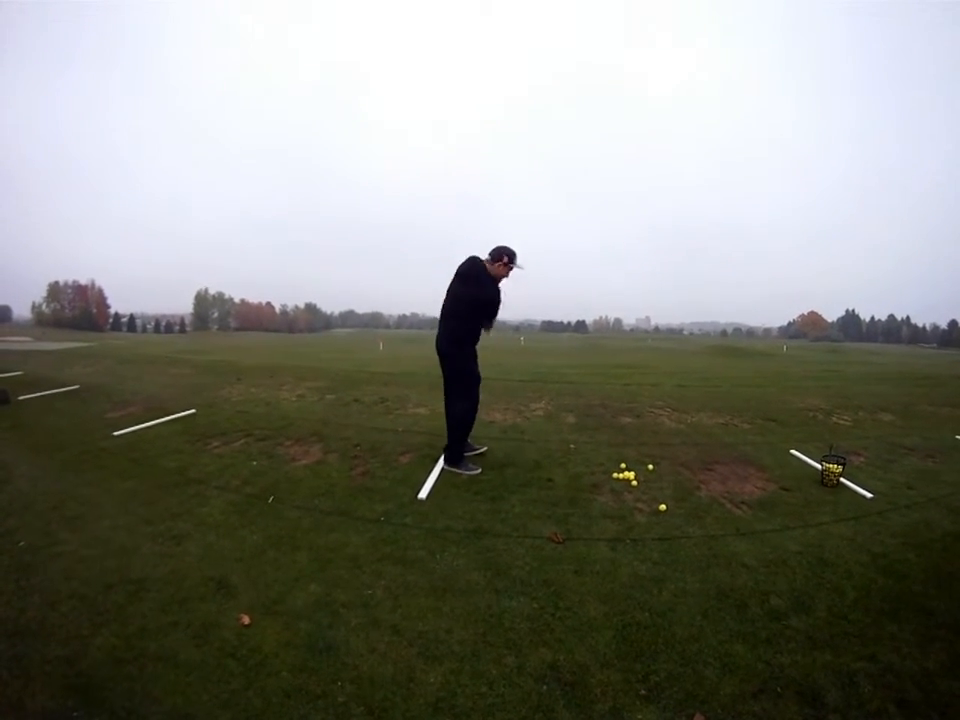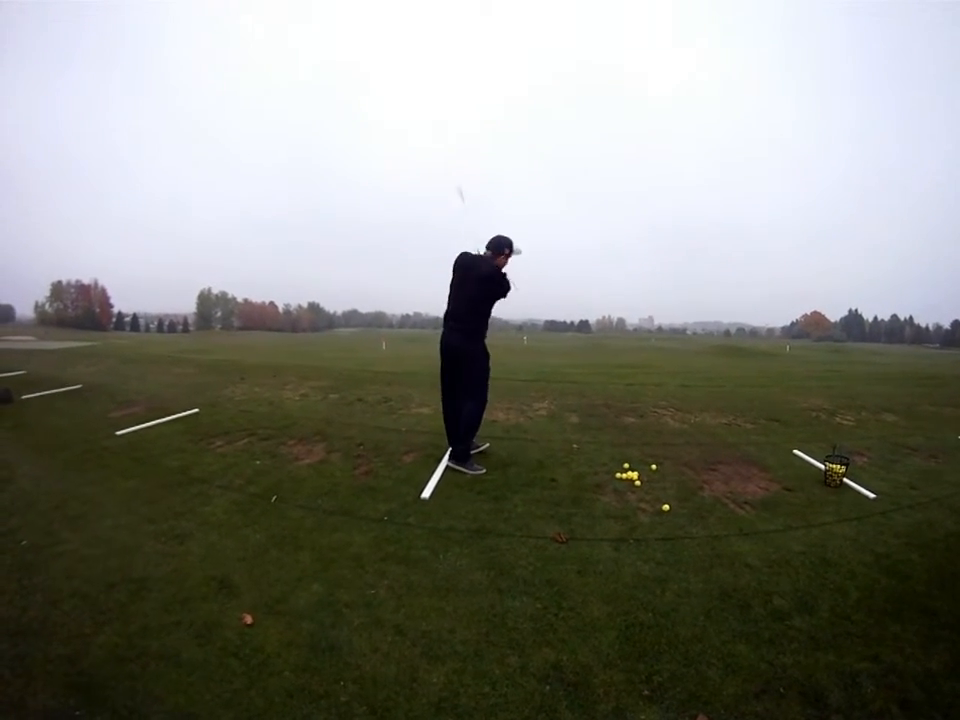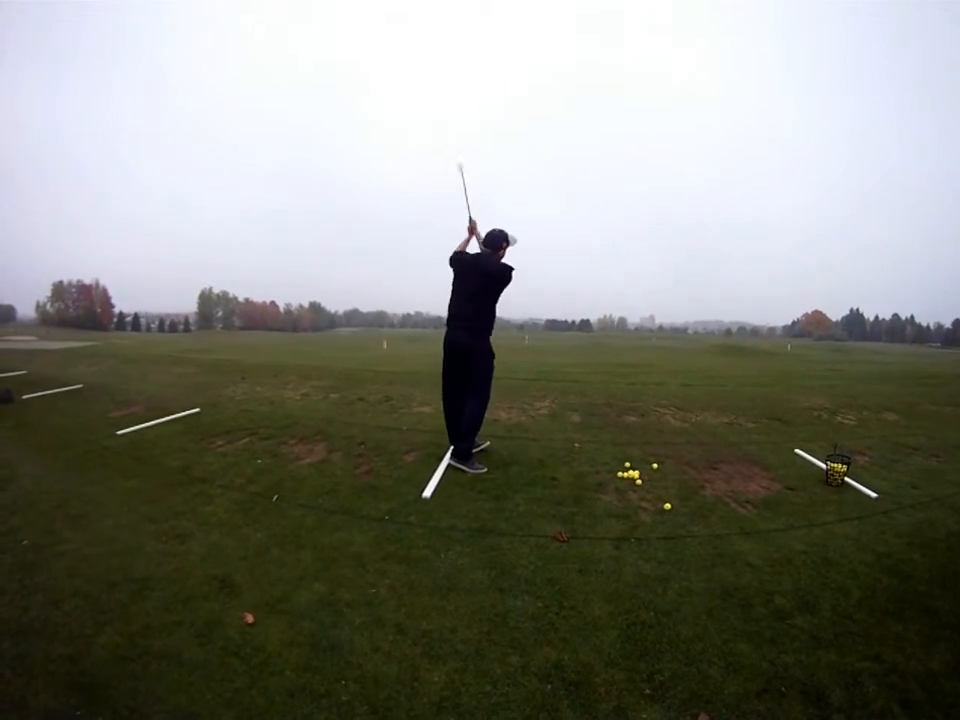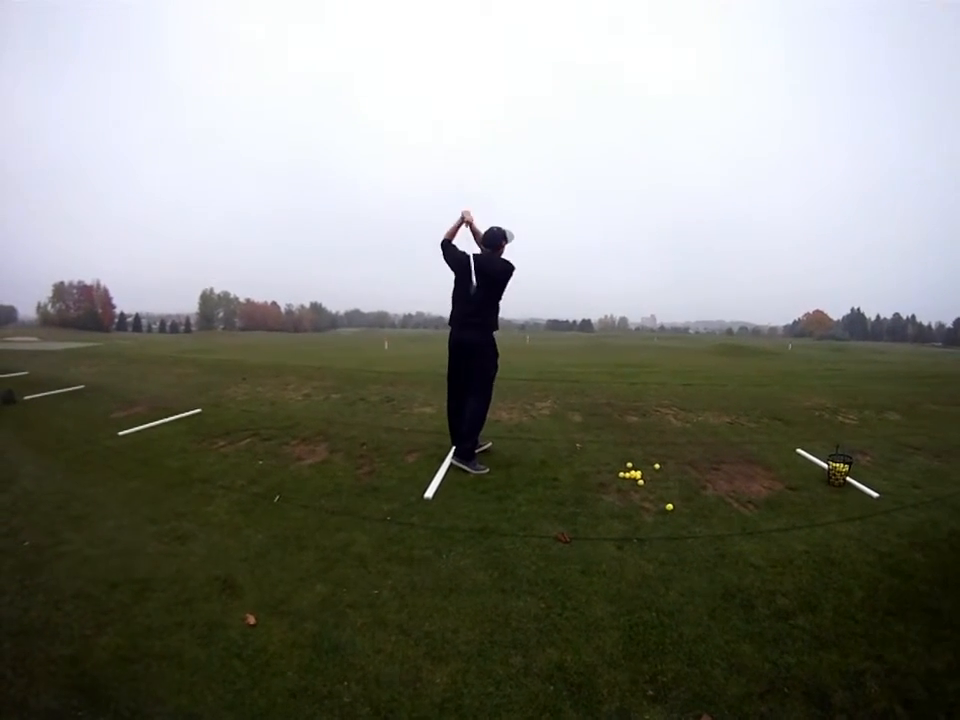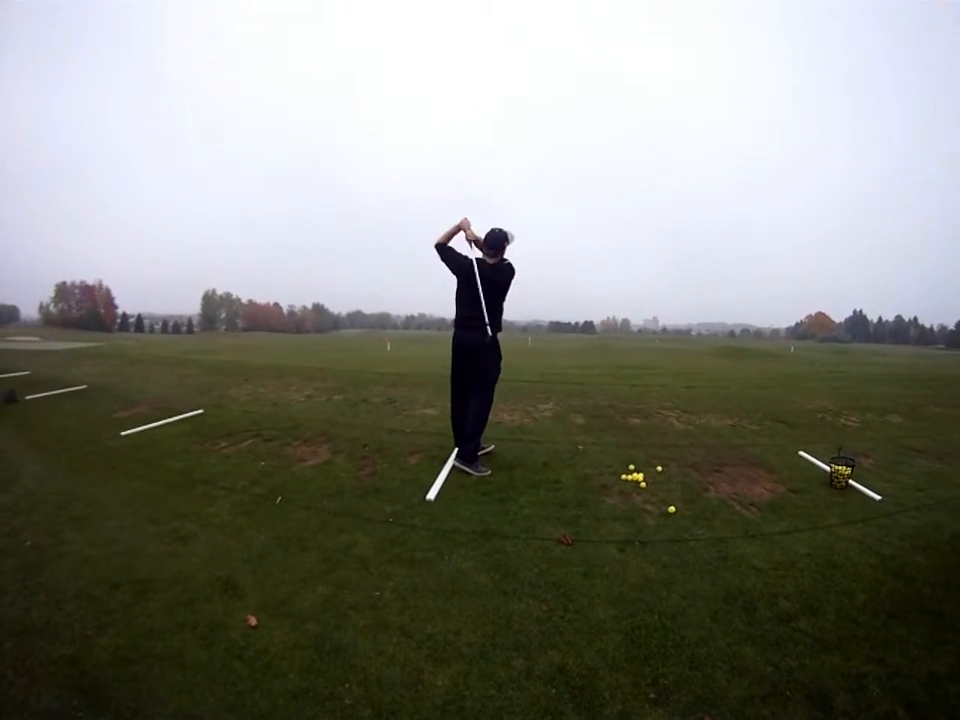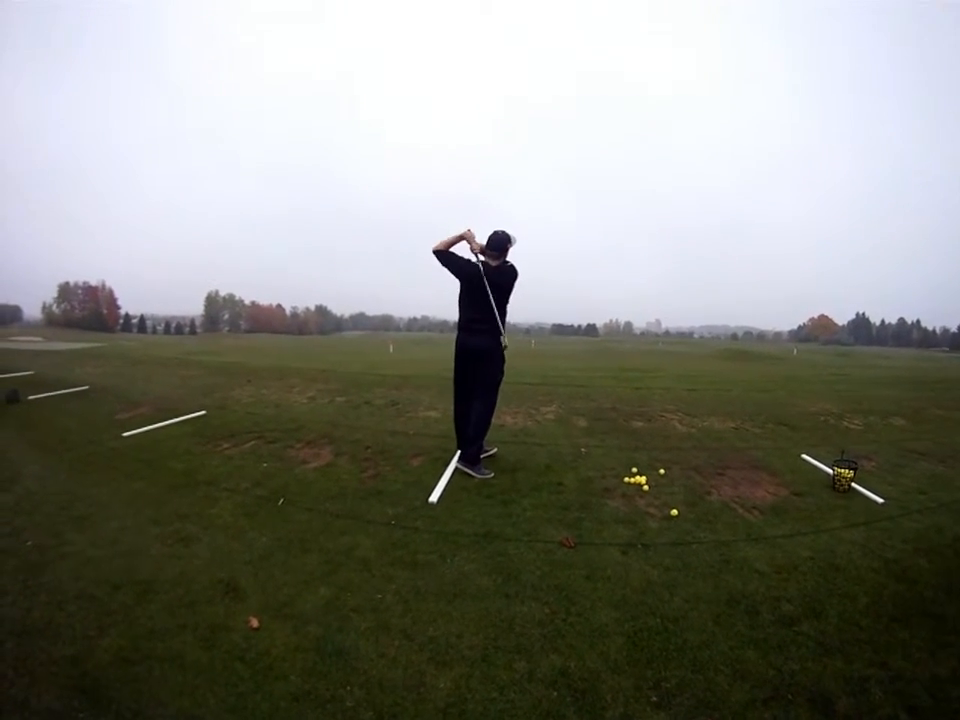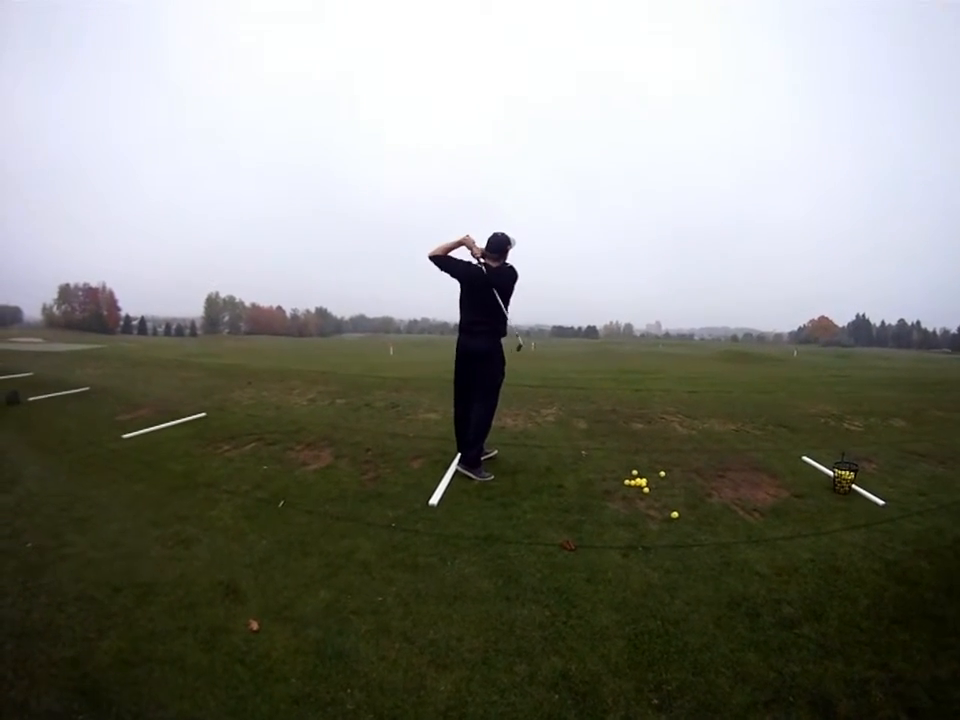
dt=0.1s
person 1, frame 1
left shoulder: (471, 266)
right shoulder: (489, 291)
right elbow: (487, 322)
right wrist: (485, 320)
left hip: (448, 341)
right hip: (459, 346)
left knee: (457, 394)
right knee: (467, 397)
left ankle: (459, 442)
right ankle: (453, 457)
person 1, frame 2
left shoulder: (464, 260)
right shoulder: (498, 279)
left wrist: (486, 256)
left hip: (448, 338)
right hip: (470, 343)
left knee: (453, 394)
right knee: (475, 397)
left ankle: (459, 442)
right ankle: (460, 455)
person 1, frame 3
left shoulder: (462, 262)
right shoulder: (503, 272)
left wrist: (471, 235)
right wrist: (477, 234)
left hip: (452, 336)
right hip: (476, 341)
left knee: (454, 392)
right knee: (478, 395)
left ankle: (461, 441)
right ankle: (461, 453)
person 1, frame 4
left shoulder: (463, 263)
right shoulder: (505, 270)
left elbow: (445, 242)
right elbow: (493, 257)
left wrist: (461, 221)
right wrist: (476, 230)
left hip: (457, 336)
right hip: (481, 339)
left knee: (458, 391)
right knee: (478, 394)
left ankle: (463, 441)
right ankle: (464, 452)
person 1, frame 5
left shoulder: (466, 266)
right shoulder: (506, 271)
left elbow: (440, 245)
right elbow: (495, 261)
left wrist: (459, 228)
right wrist: (475, 237)
left hip: (461, 338)
right hip: (486, 342)
left knee: (460, 394)
right knee: (481, 397)
left ankle: (468, 444)
right ankle: (467, 455)
person 1, frame 6
left shoulder: (469, 270)
right shoulder: (510, 274)
left elbow: (438, 250)
right elbow: (496, 263)
left wrist: (462, 237)
right wrist: (478, 247)
left hip: (464, 341)
right hip: (489, 345)
left knee: (464, 397)
right knee: (484, 399)
left ankle: (470, 446)
right ankle: (469, 457)
person 1, frame 7
left shoulder: (469, 272)
right shoulder: (510, 275)
left elbow: (434, 255)
left wrist: (461, 242)
right wrist: (480, 253)
left hip: (465, 343)
right hip: (490, 347)
left knee: (464, 399)
right knee: (484, 402)
left ankle: (471, 449)
right ankle: (469, 460)
